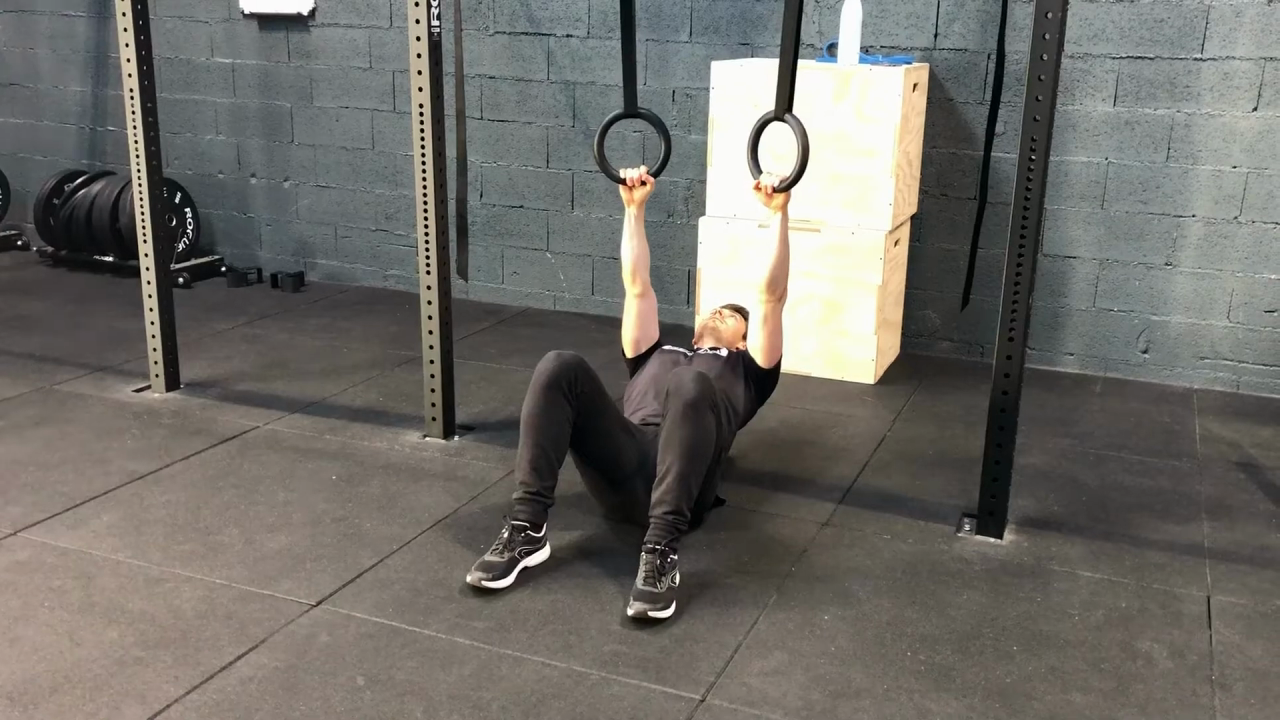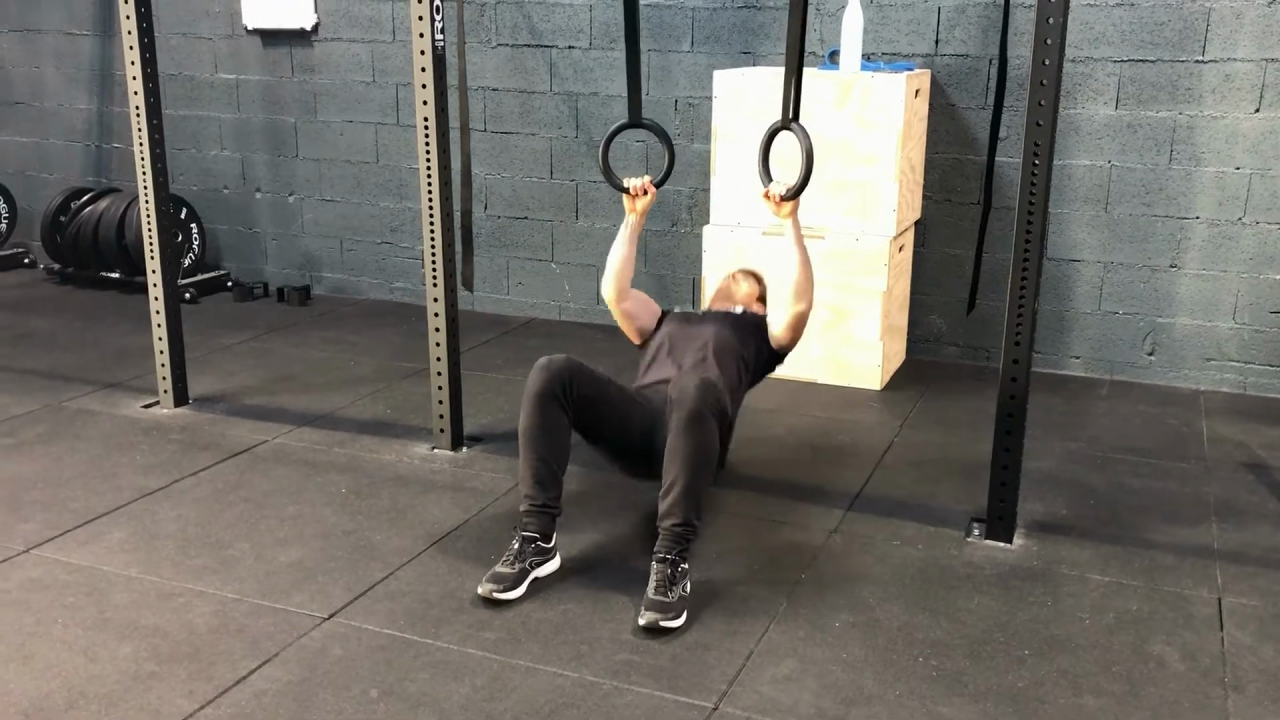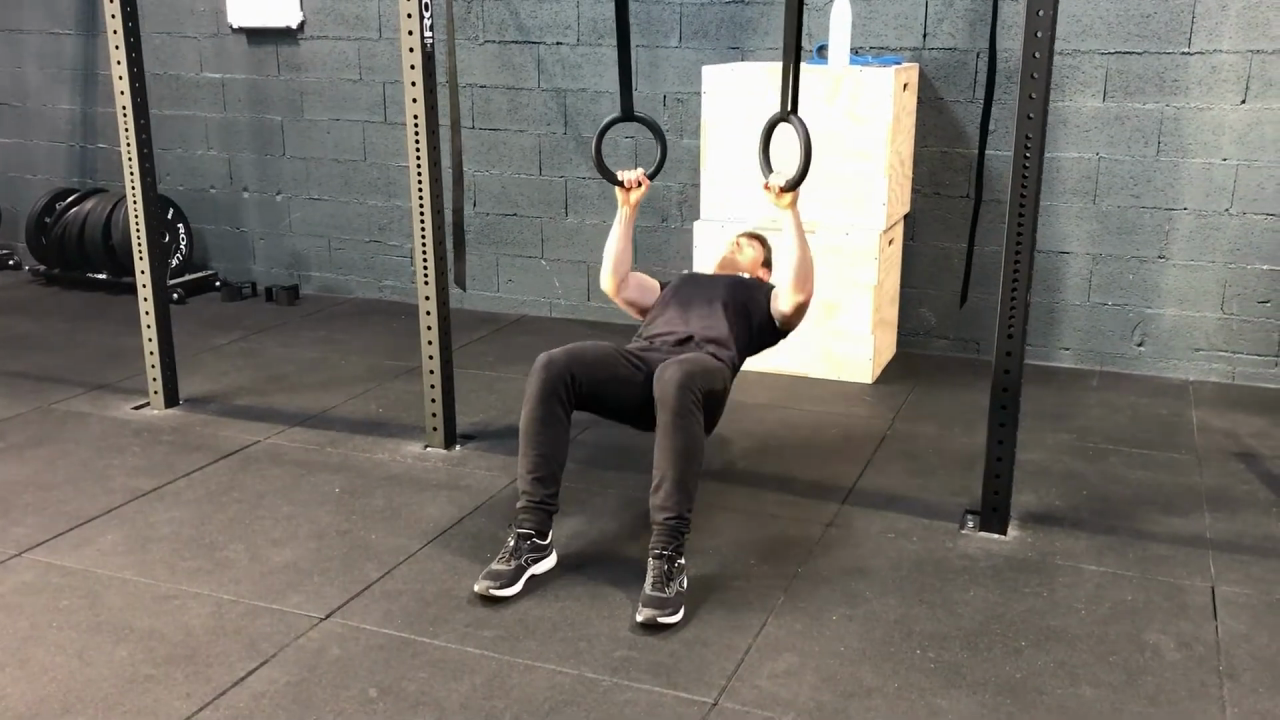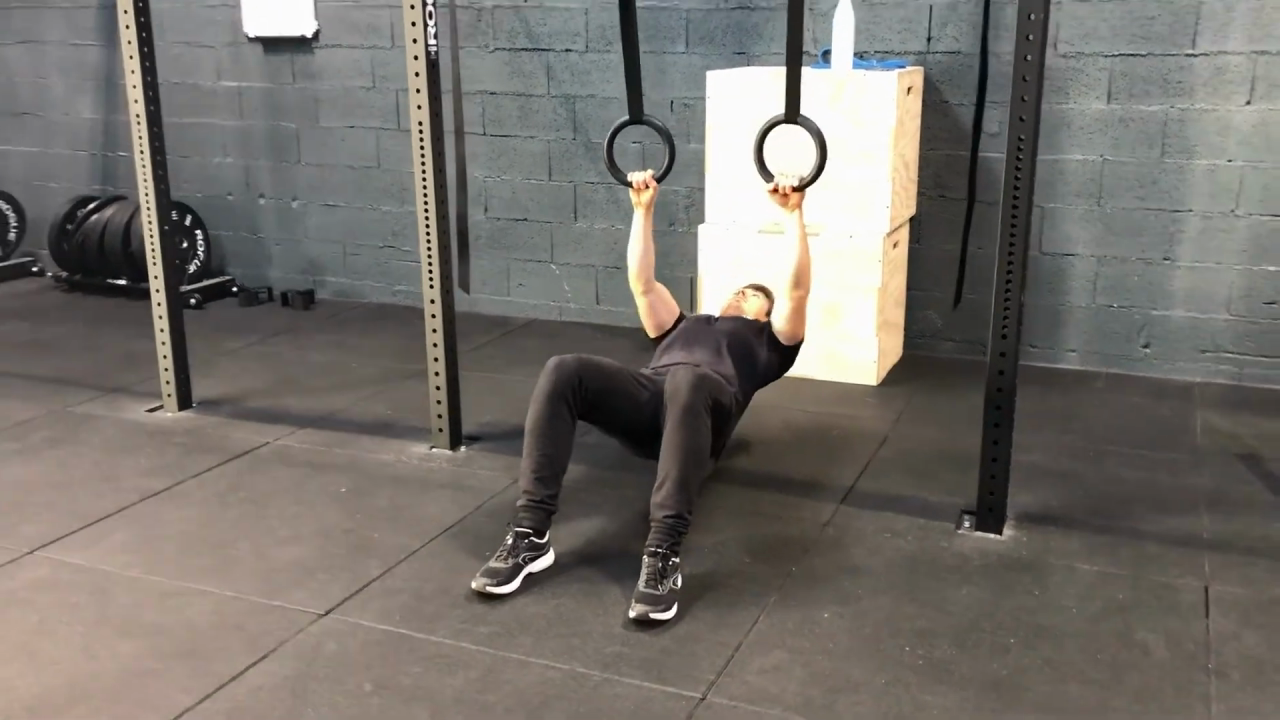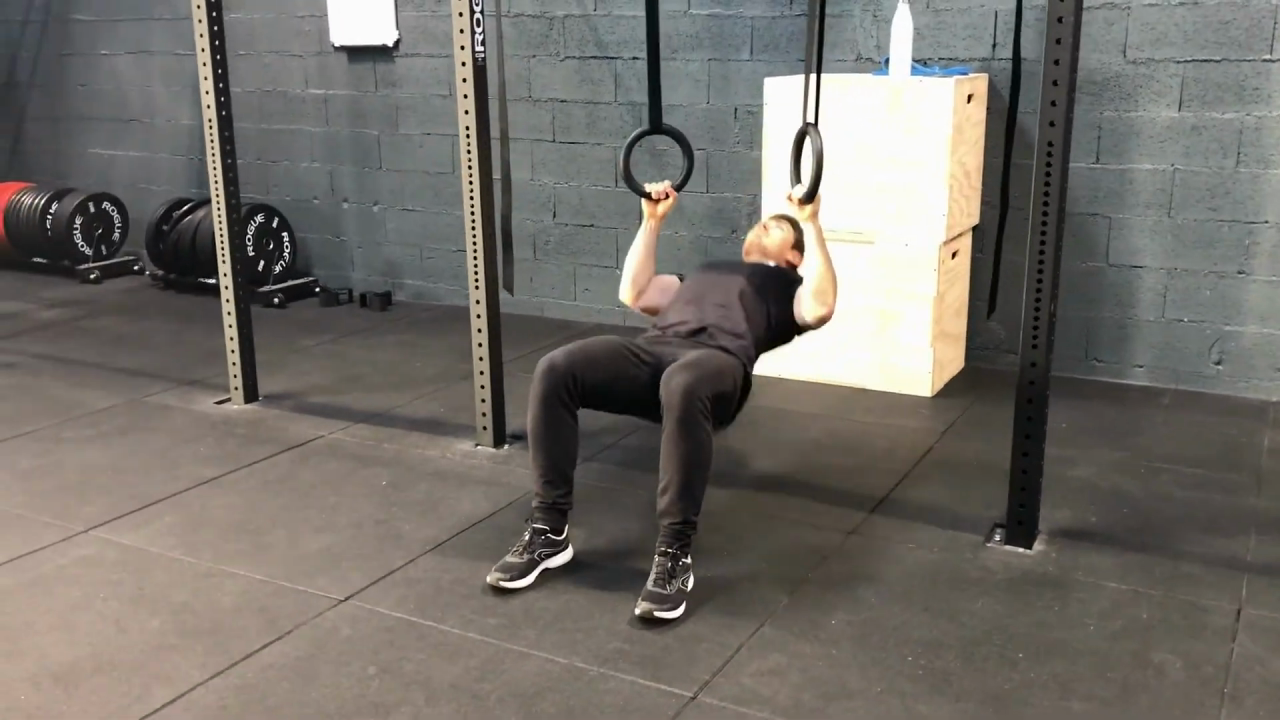
dt=1s
person 1, frame 1
left shoulder: (746, 370)
right shoulder: (655, 356)
left elbow: (770, 297)
right elbow: (637, 285)
left wrist: (777, 213)
right wrist: (634, 208)
left hip: (682, 474)
right hip: (620, 469)
left knee: (690, 384)
right knee: (559, 367)
left ankle: (660, 551)
right ankle: (526, 528)
person 1, frame 2
left shoulder: (756, 334)
right shoulder: (670, 323)
left elbow: (797, 308)
right elbow: (615, 294)
left wrist: (789, 221)
right wrist: (634, 218)
left hip: (696, 404)
right hip: (638, 419)
left knee: (692, 392)
right knee: (552, 374)
left ankle: (671, 561)
right ankle: (536, 539)
person 1, frame 3
left shoulder: (762, 301)
right shoulder: (677, 286)
left elbow: (799, 294)
right elbow: (614, 282)
left wrist: (788, 212)
right wrist: (628, 208)
left hip: (701, 369)
right hip: (641, 364)
left knee: (676, 381)
right knee: (551, 369)
left ankle: (667, 556)
right ankle: (532, 535)
person 1, frame 4
left shoulder: (768, 344)
right shoulder: (686, 327)
left elbow: (794, 295)
right elbow: (641, 282)
left wrist: (793, 215)
right wrist: (644, 209)
left hip: (705, 400)
right hip: (647, 395)
left knee: (685, 386)
right knee: (561, 372)
left ankle: (663, 555)
right ankle: (530, 534)
person 1, frame 5
left shoulder: (787, 289)
right shoulder: (709, 272)
left elbow: (820, 307)
right elbow: (633, 292)
left wrist: (810, 224)
right wrist: (652, 220)
left hip: (720, 362)
right hip: (656, 350)
left knee: (683, 387)
right knee: (555, 370)
left ankle: (674, 557)
right ankle: (548, 532)
